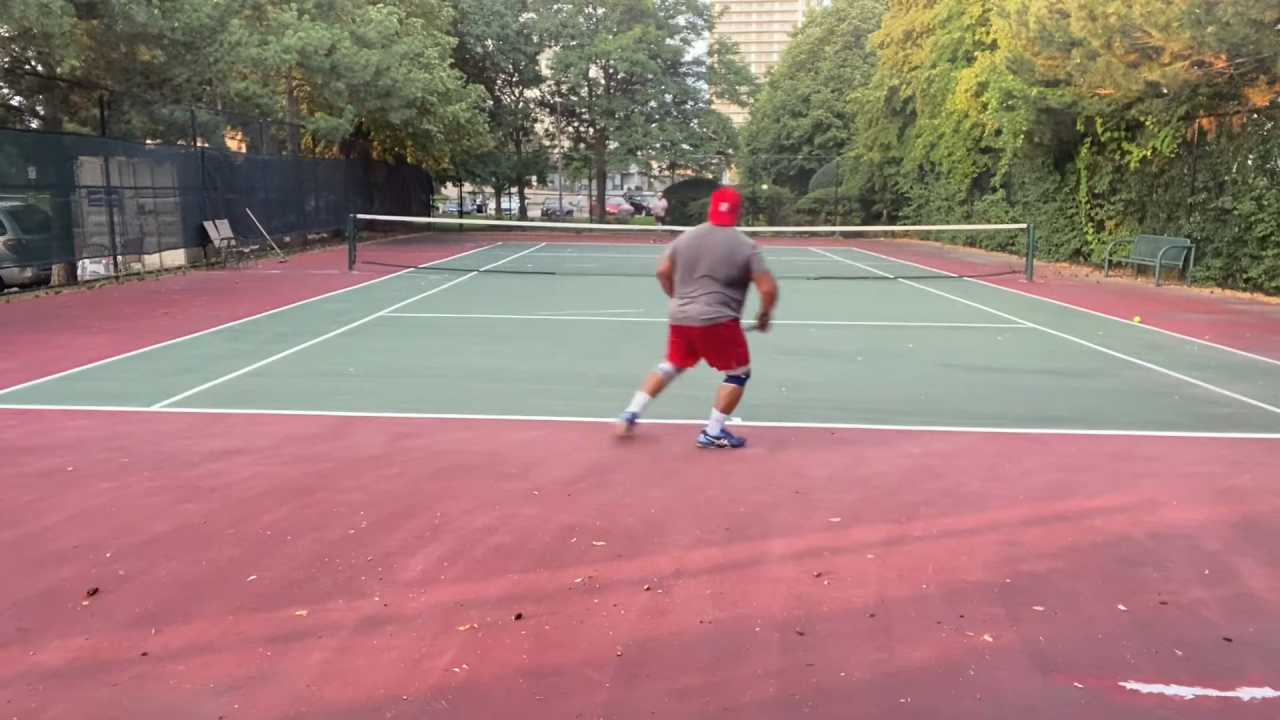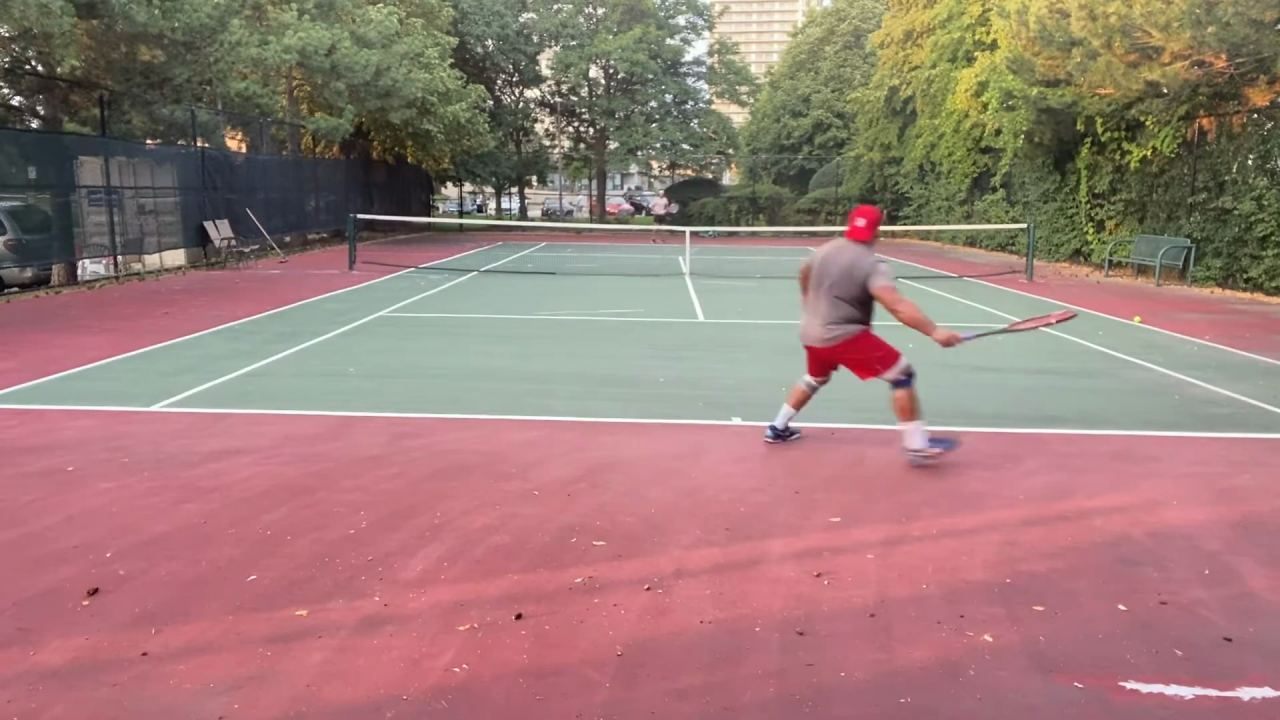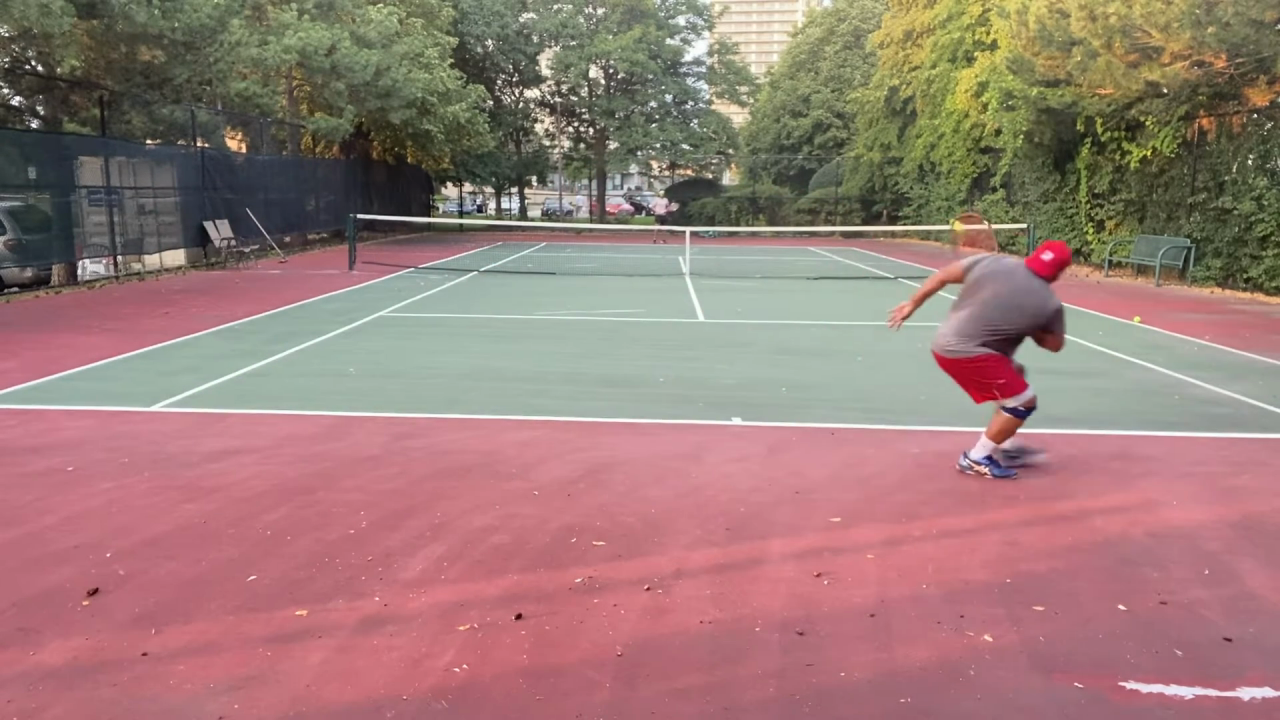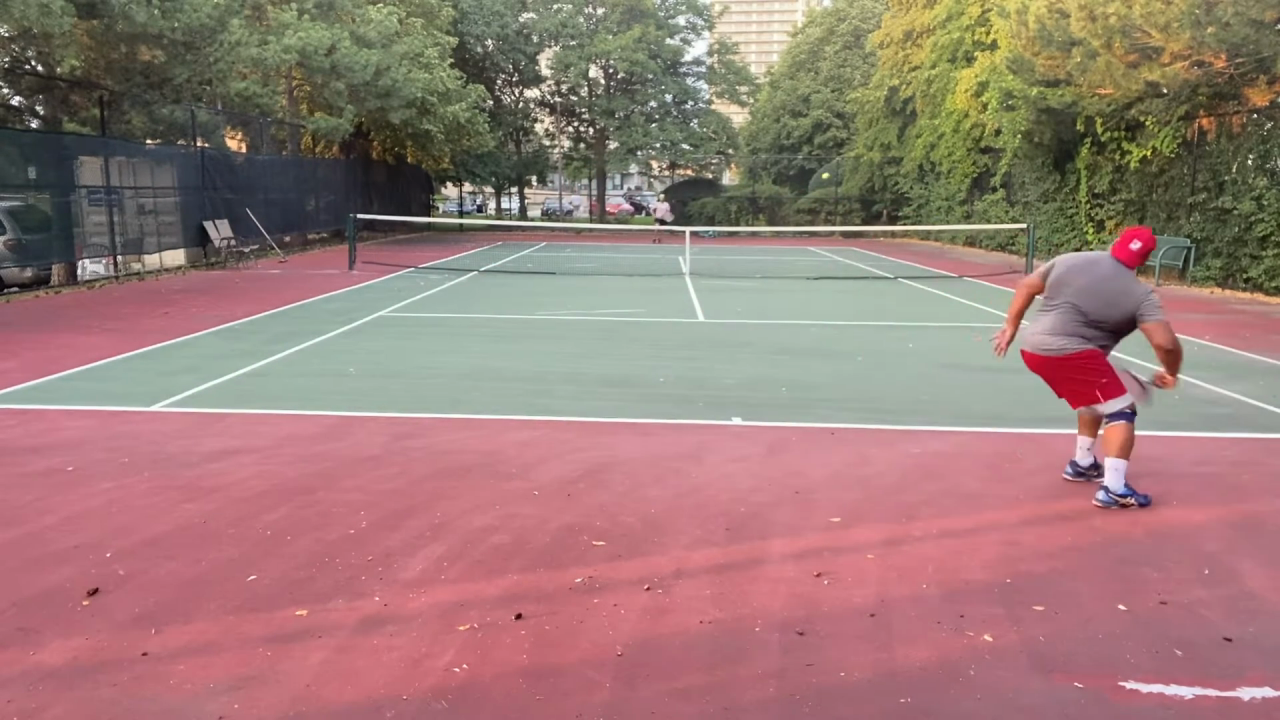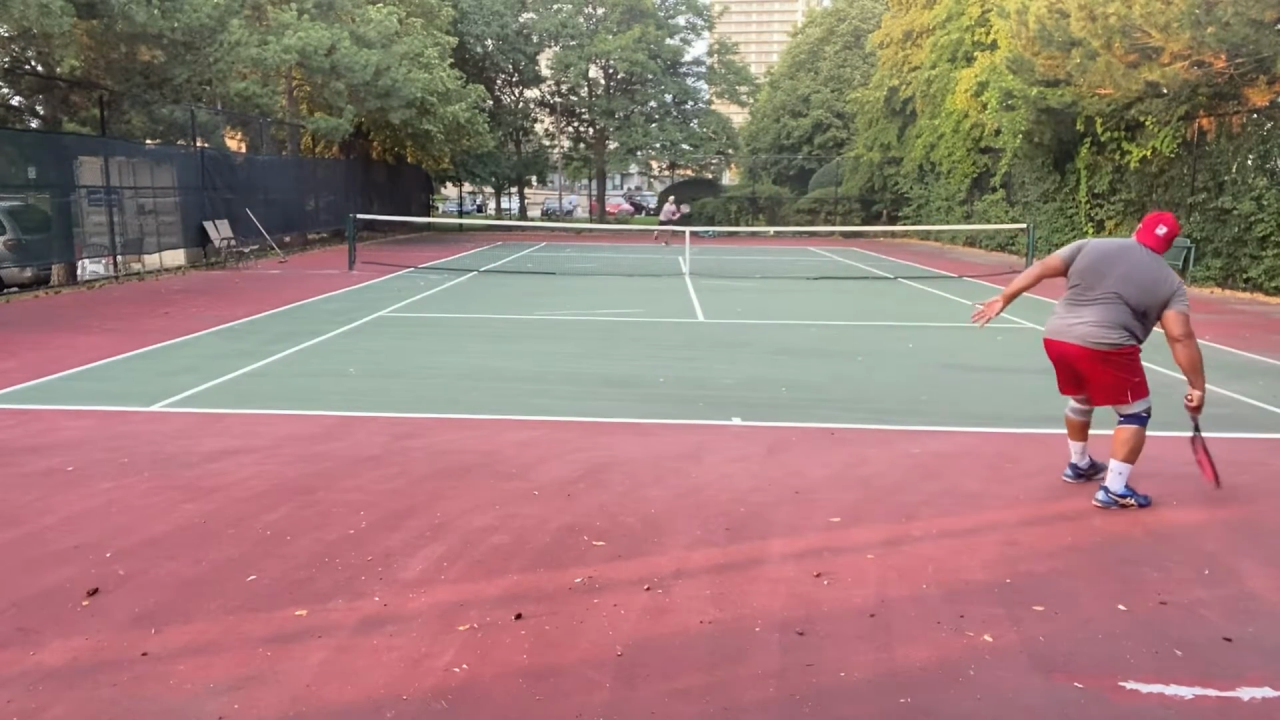
dt=0.4s
person 1, frame 1
left shoulder: (686, 238)
right shoulder: (746, 246)
left elbow: (663, 272)
right elbow: (769, 289)
right wrist: (764, 316)
left hip: (681, 318)
right hip: (718, 321)
left knee: (672, 366)
right knee: (738, 374)
left ankle: (631, 414)
right ankle: (713, 433)
person 1, frame 2
left shoulder: (826, 250)
right shoulder: (871, 265)
left elbow: (804, 273)
right elbow: (897, 305)
left wrist: (808, 299)
right wrist: (935, 331)
left hip: (814, 335)
right hip: (845, 336)
left knee: (815, 379)
right knee: (903, 375)
left ankle: (777, 428)
right ankle: (918, 444)
person 1, frame 3
left shoulder: (989, 262)
right shoulder: (1049, 304)
left elbow: (943, 275)
right elbow: (1054, 345)
left wrist: (912, 304)
left hip: (947, 343)
right hip: (969, 354)
left knee: (1015, 373)
right knee: (1023, 403)
left ankle: (1004, 447)
right ankle: (976, 458)
person 1, frame 4
left shoulder: (1069, 260)
right shoulder: (1141, 295)
left elbow: (1026, 286)
right elbow: (1167, 344)
left wrist: (1011, 326)
right wrist: (1170, 374)
left hip: (1033, 347)
right hip: (1069, 353)
left knee: (1095, 398)
right knee: (1122, 411)
left ankle: (1082, 464)
right ankle: (1114, 490)
person 1, frame 5
left shoulder: (1090, 247)
right shoulder: (1170, 282)
left elbow: (1040, 269)
right elbow: (1181, 336)
left wrist: (1003, 300)
right wrist: (1197, 386)
left hip: (1058, 338)
right hip: (1107, 348)
left knee: (1081, 400)
right knee: (1136, 413)
left ankle: (1079, 466)
right ankle: (1114, 490)
